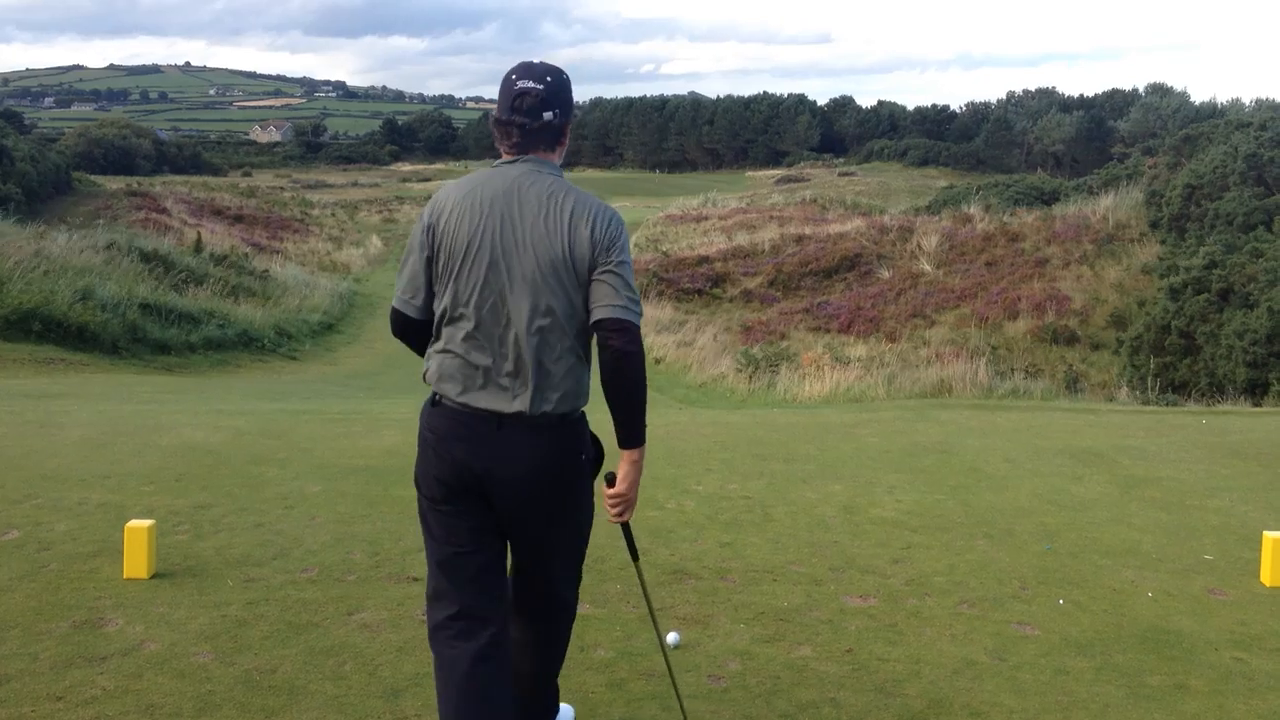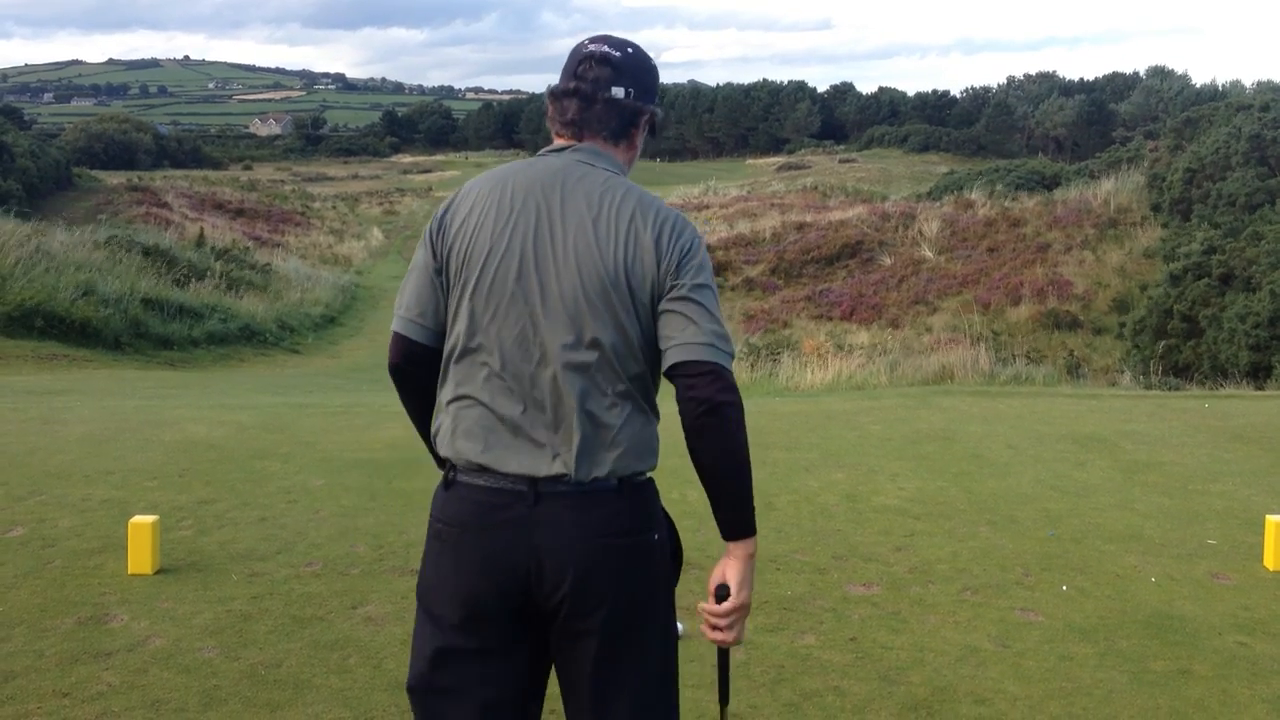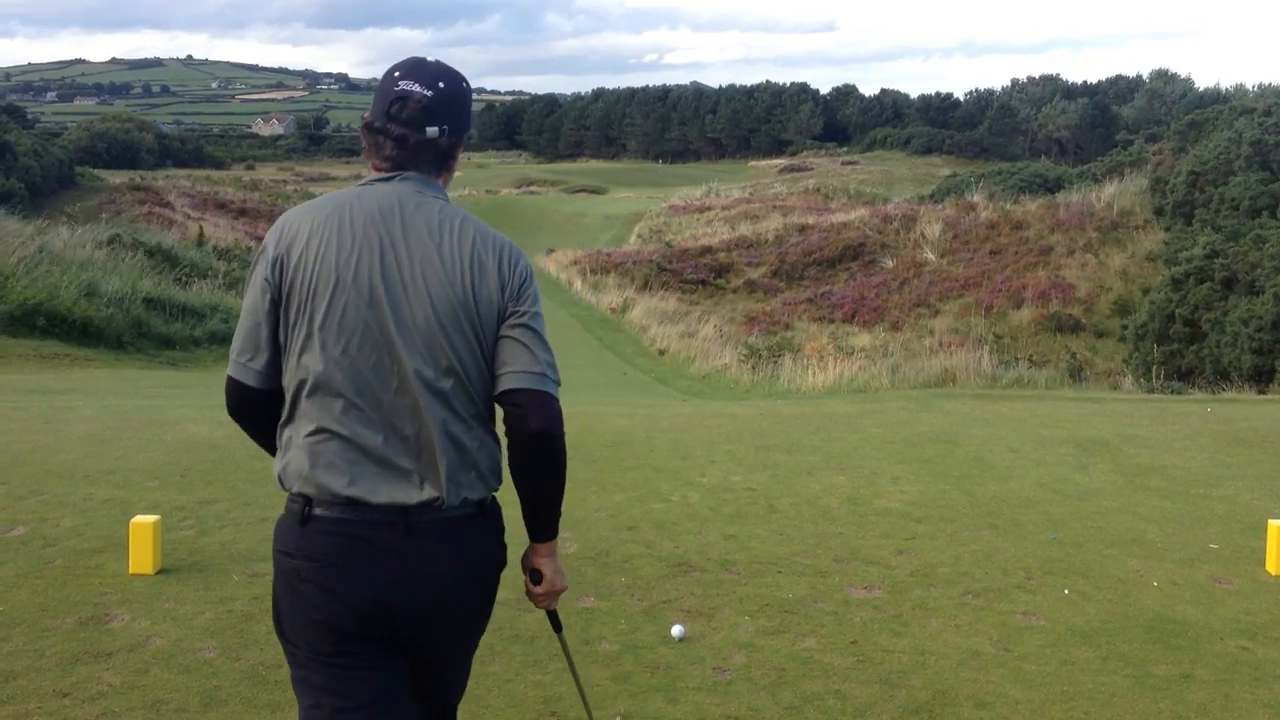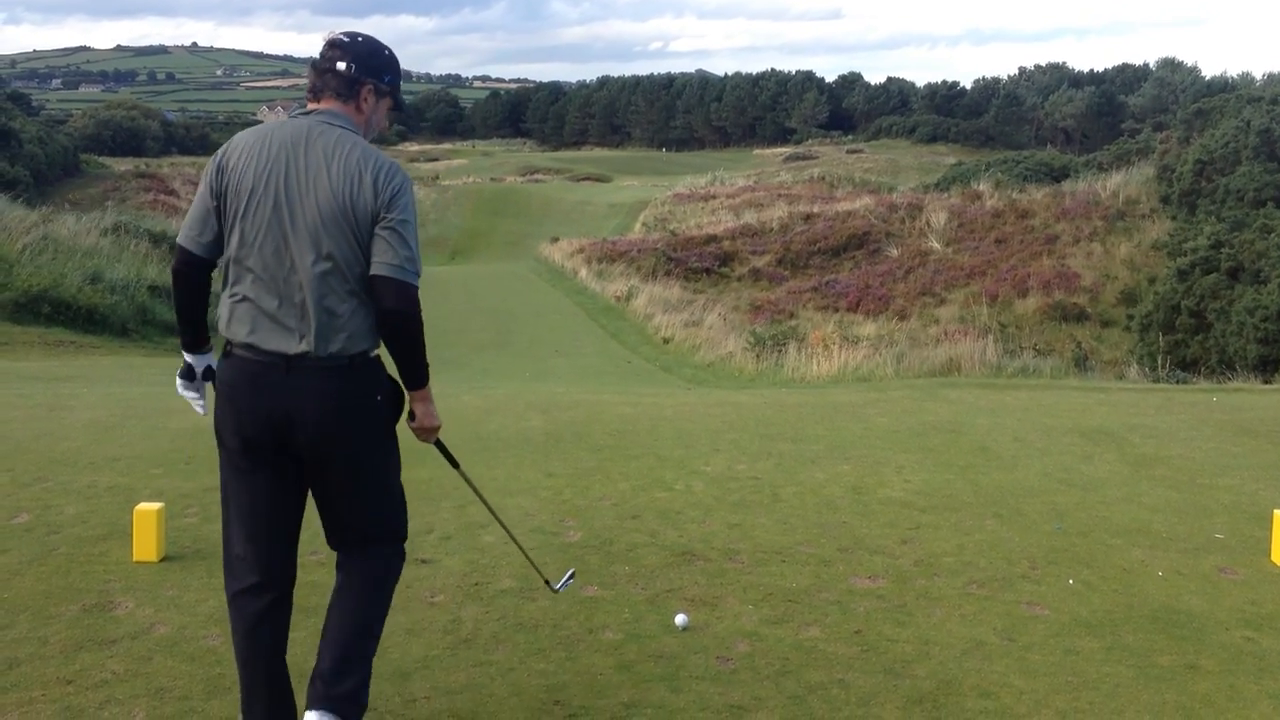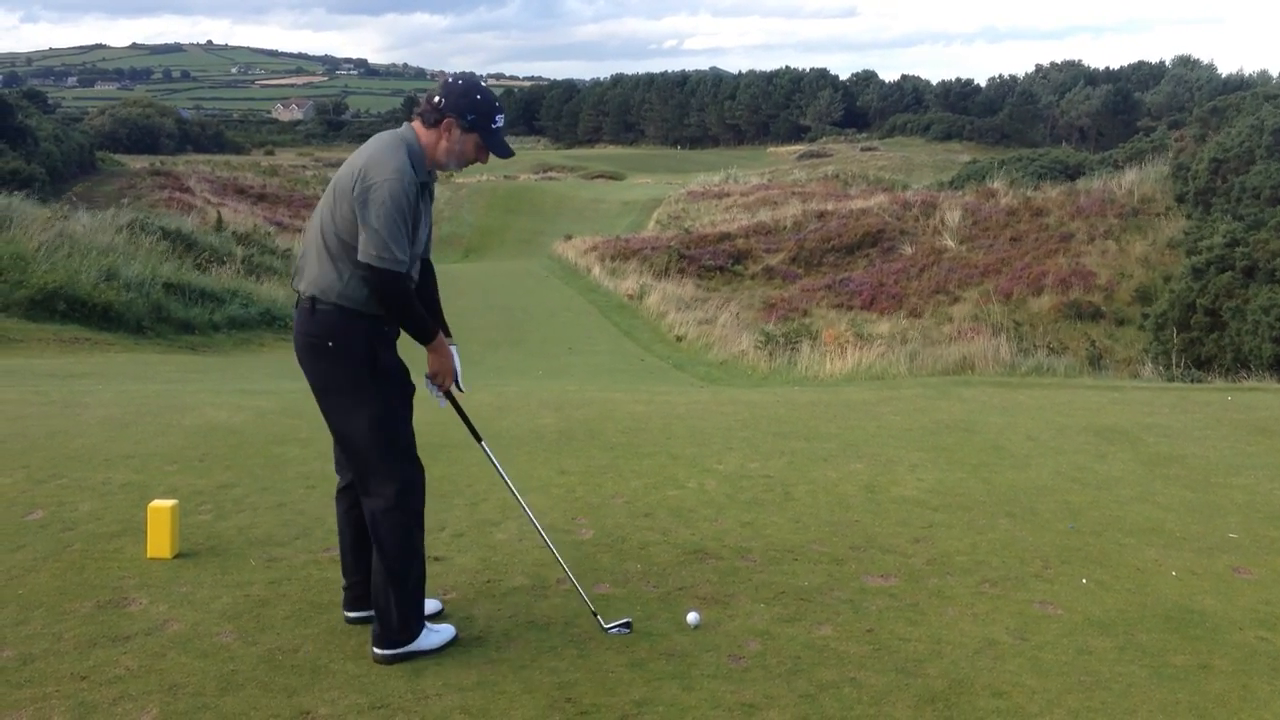
dt=1s
person 1, frame 1
left shoulder: (445, 203)
right shoulder: (594, 219)
left elbow: (406, 323)
right elbow: (619, 343)
right wrist: (632, 452)
left hip: (453, 437)
right hip: (548, 444)
left knee: (461, 613)
right knee: (545, 600)
person 1, frame 2
left shoulder: (466, 203)
right shoulder: (664, 231)
left elbow: (407, 358)
right elbow: (708, 396)
right wrist: (739, 548)
left hip: (474, 518)
right hip: (605, 527)
person 1, frame 3
left shoulder: (297, 231)
right shoulder: (496, 255)
left elbow: (247, 394)
right elbow: (534, 420)
right wrist: (542, 543)
left hip: (329, 547)
right hip: (455, 545)
person 1, frame 4
left shoulder: (238, 150)
right shoulder: (381, 174)
left elbow: (188, 264)
right elbow: (394, 298)
left wrist: (196, 353)
right wrist: (418, 389)
left hip: (247, 383)
right hip: (341, 388)
left knee: (255, 569)
right knee: (372, 544)
person 1, frame 5
left shoulder: (414, 167)
right shoulder: (392, 174)
left elbow: (416, 264)
right elbow: (384, 277)
left wrist: (442, 338)
right wrist: (432, 342)
left hip: (346, 329)
right hip: (341, 332)
left knee: (363, 468)
right knee: (394, 474)
left ankle: (366, 594)
right ankle: (399, 629)
